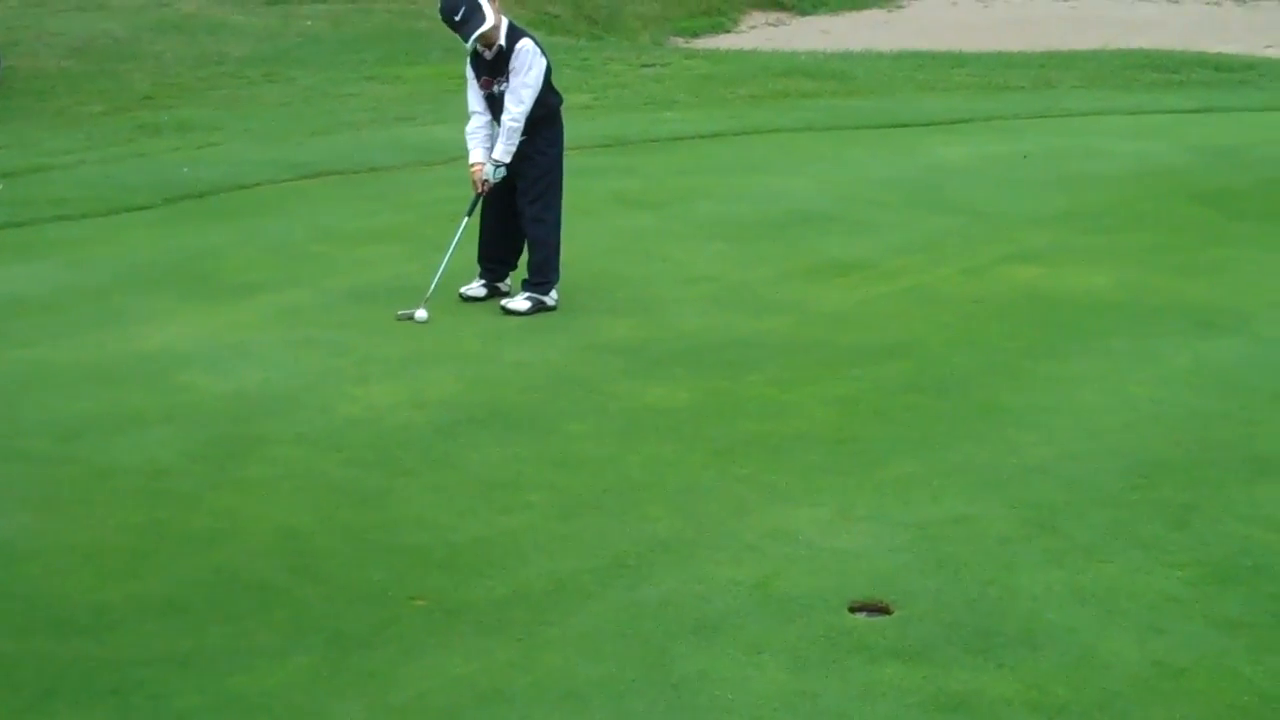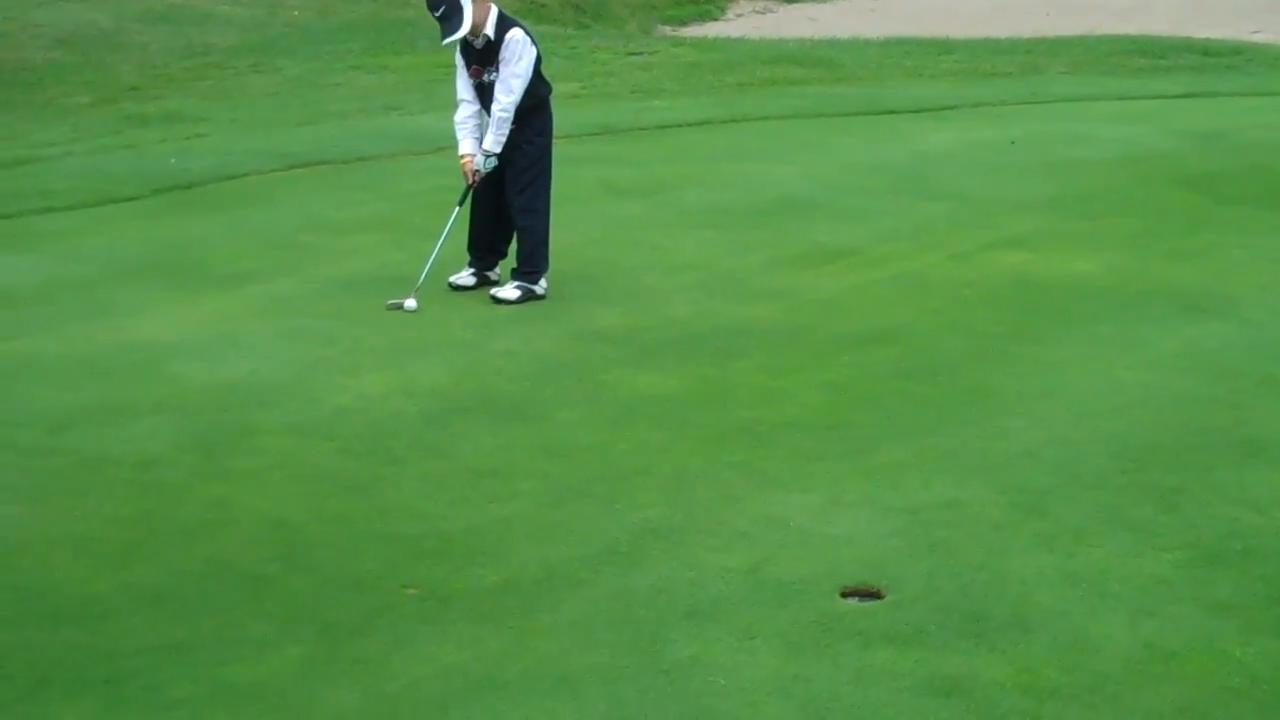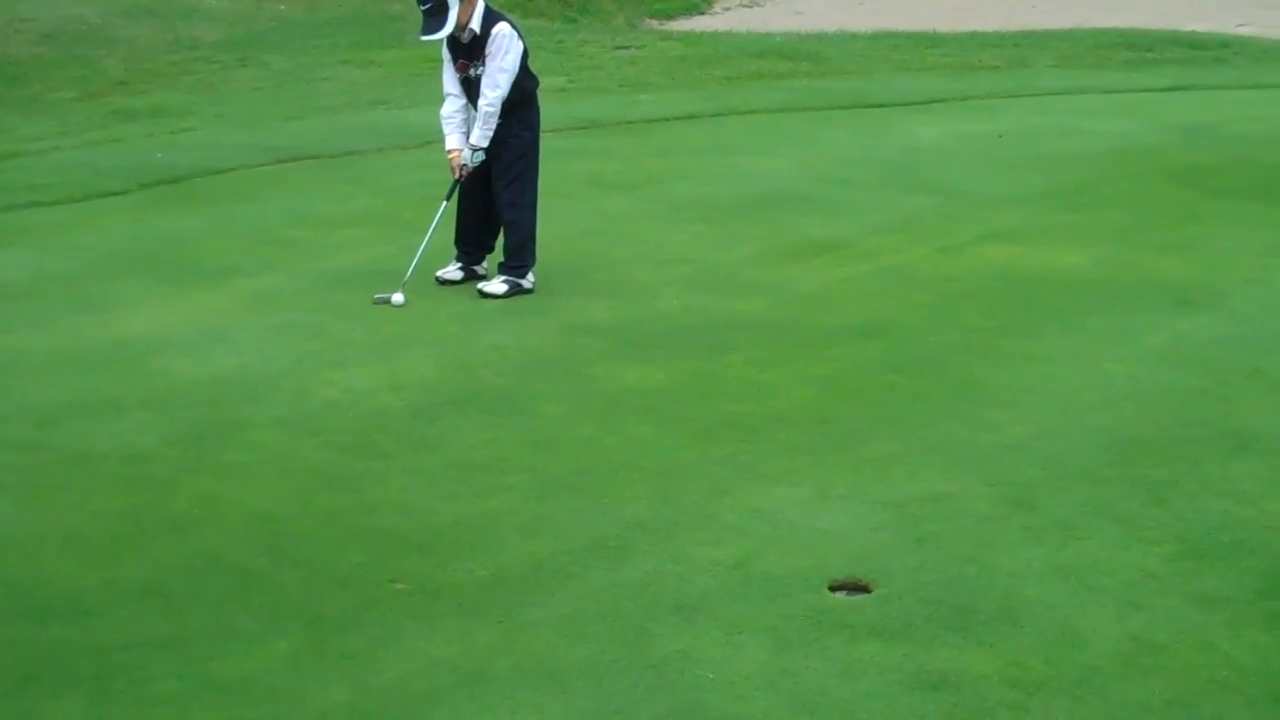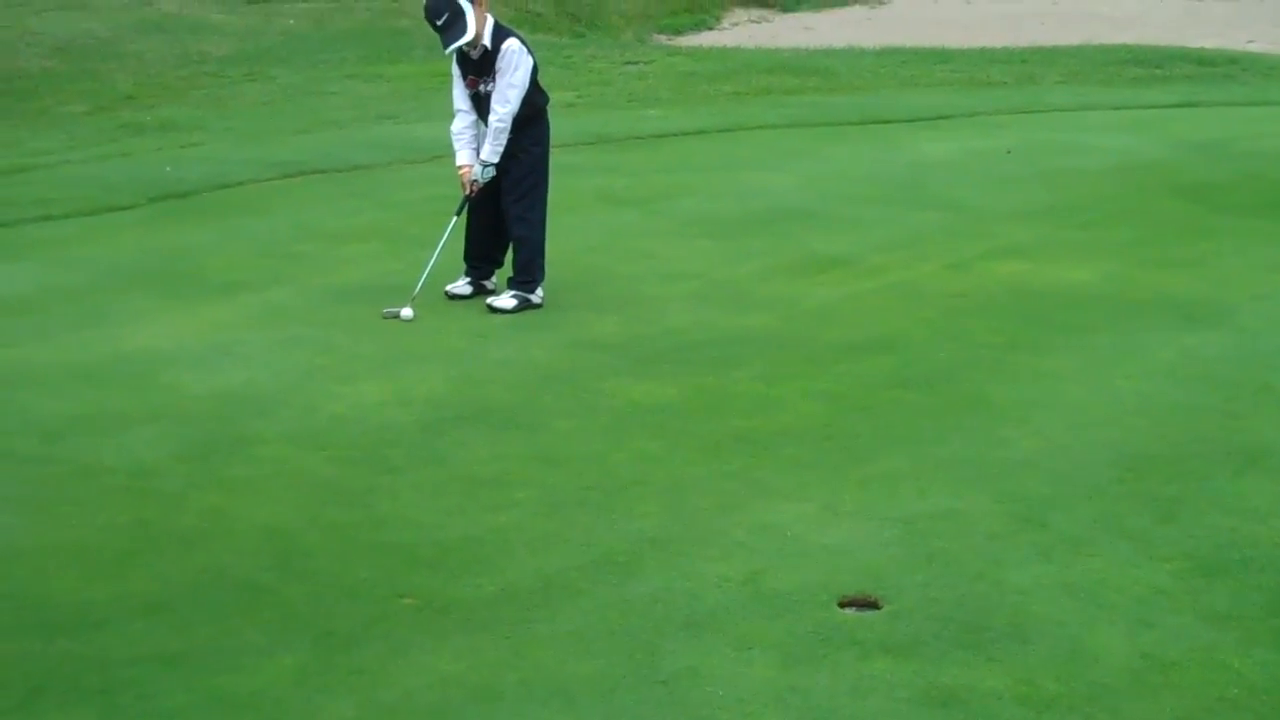
dt=0.5s
person 1, frame 1
left shoulder: (524, 48)
right shoulder: (476, 58)
left elbow: (516, 112)
right elbow: (479, 113)
left wrist: (496, 161)
right wrist: (478, 160)
left hip: (540, 137)
right hip: (507, 138)
left knee: (537, 211)
right knee: (497, 208)
left ankle: (542, 288)
right ankle: (494, 276)
person 1, frame 2
left shoulder: (514, 38)
right shoulder: (465, 45)
left elbow: (506, 101)
right elbow: (468, 102)
left wrist: (488, 151)
right wrist: (468, 150)
left hip: (529, 125)
right hip: (496, 127)
left knee: (526, 200)
right knee: (486, 196)
left ankle: (531, 277)
right ankle: (483, 264)
person 1, frame 3
left shoulder: (500, 32)
right shoulder: (452, 39)
left elbow: (493, 96)
right elbow: (453, 95)
left wrist: (473, 146)
right wrist: (454, 145)
left hip: (515, 119)
right hip: (482, 121)
left knee: (512, 194)
right knee: (473, 191)
left ankle: (518, 271)
right ankle: (470, 259)
person 1, frame 4
left shoulder: (510, 47)
right shoulder: (461, 55)
left elbow: (504, 111)
right elbow: (464, 112)
left wrist: (485, 162)
right wrist: (466, 160)
left hip: (525, 135)
right hip: (492, 135)
left knee: (522, 210)
right knee: (482, 205)
left ankle: (527, 286)
right ankle: (479, 274)
